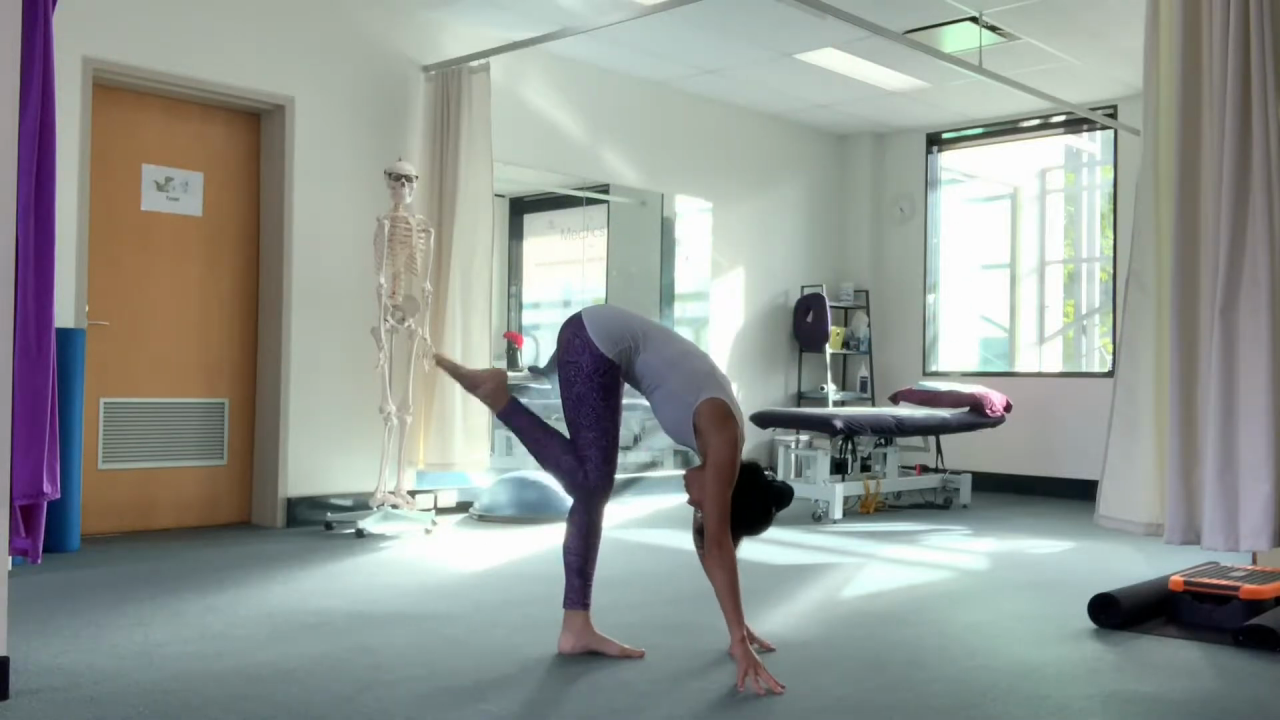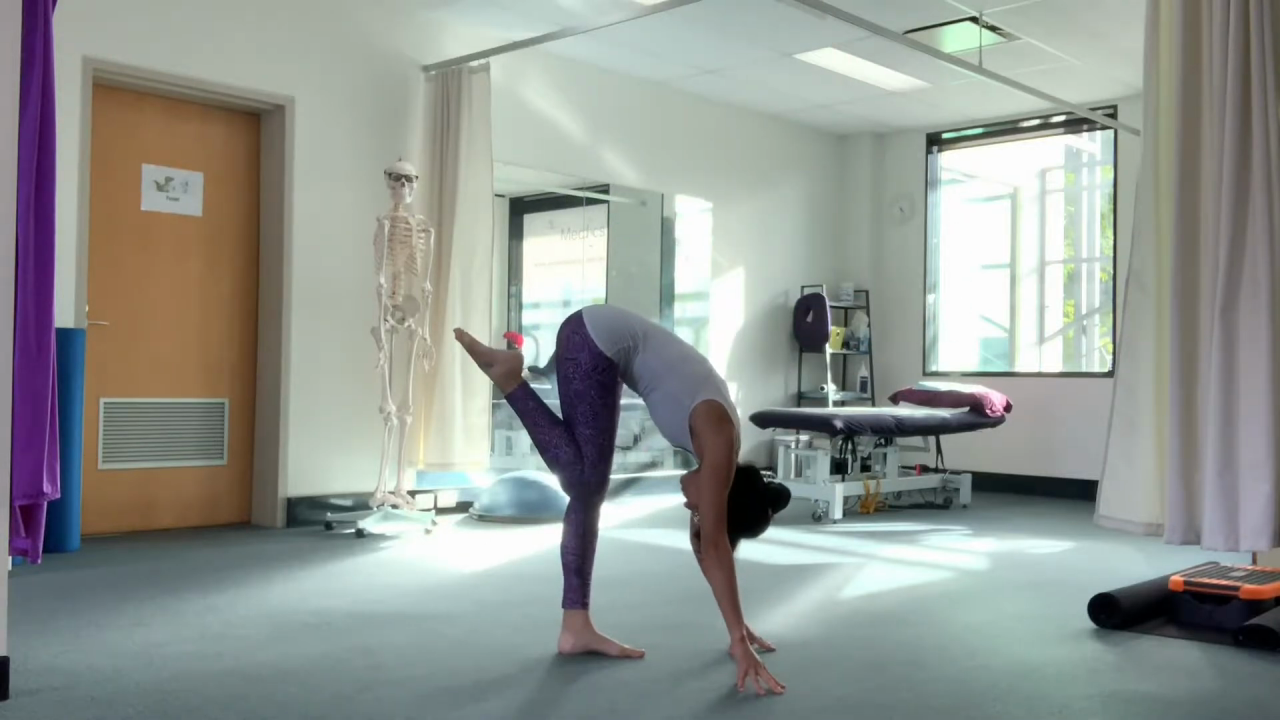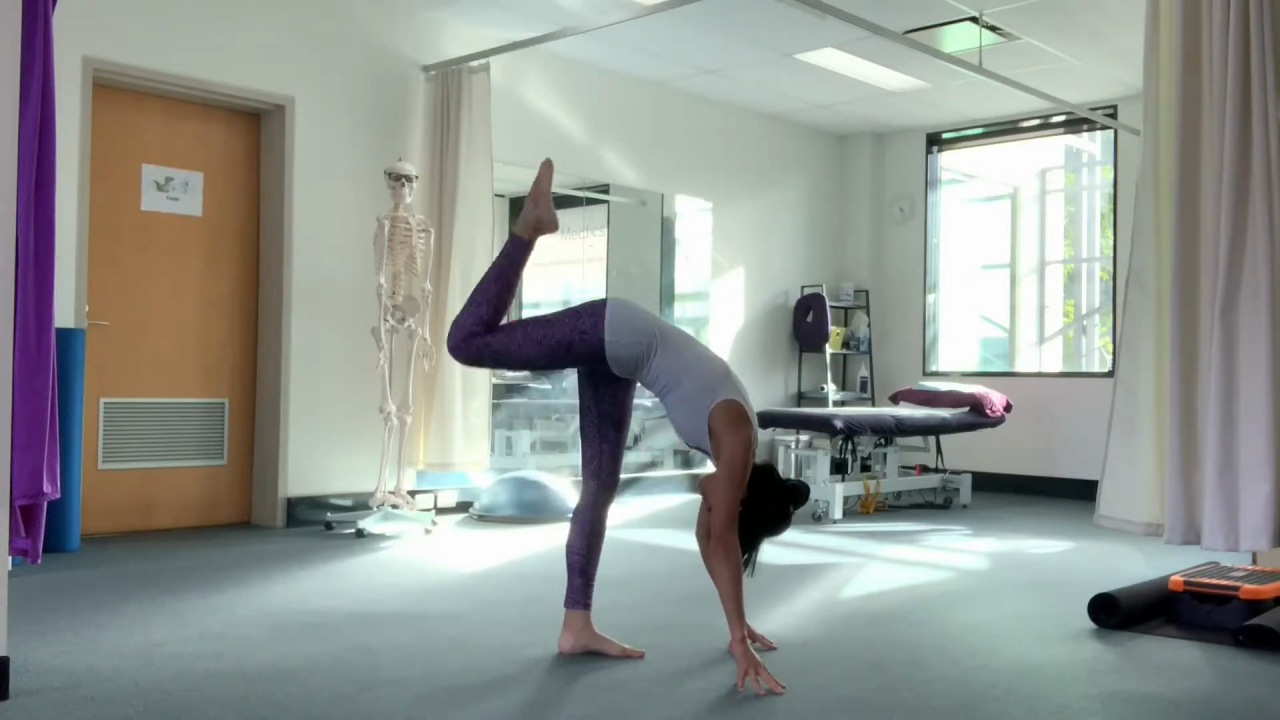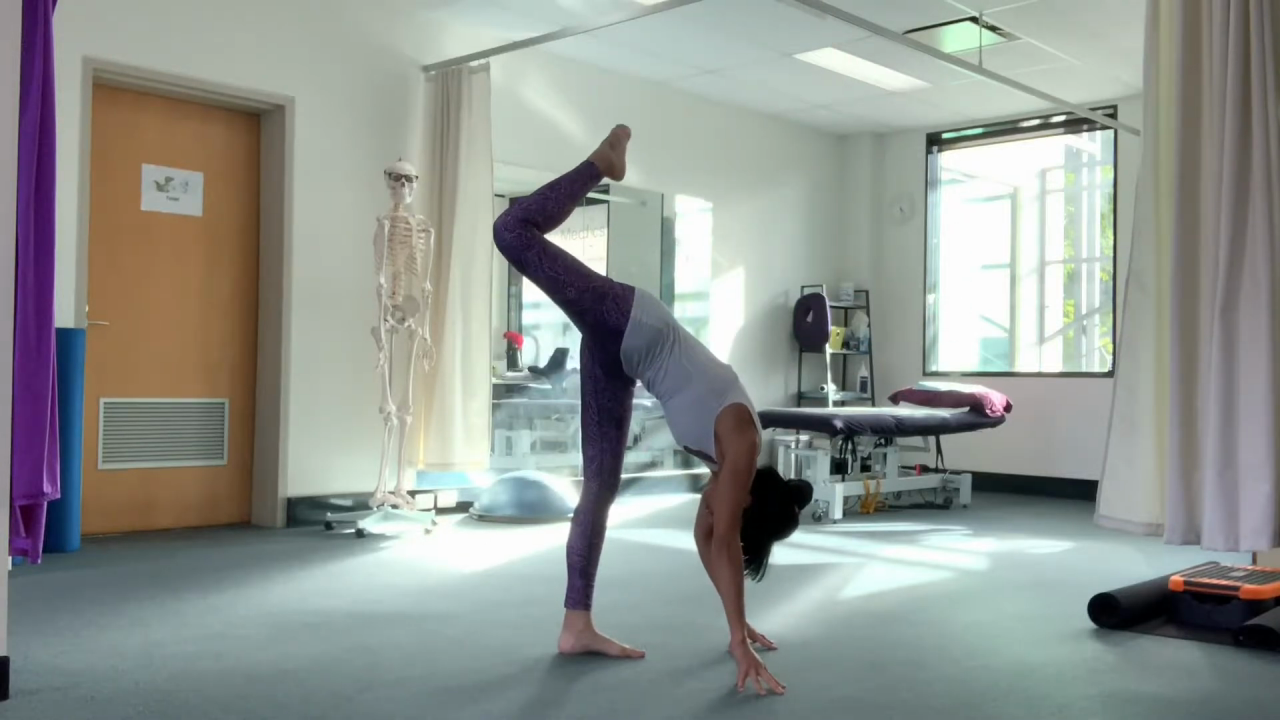
dt=0.5s
person 1, frame 1
left shoulder: (721, 436)
right shoulder: (725, 437)
left elbow: (711, 540)
right elbow: (716, 543)
left wrist: (738, 628)
right wrist: (740, 639)
left hip: (604, 342)
right hip: (596, 337)
left knee: (593, 489)
right knee: (591, 483)
left ankle: (577, 629)
right ankle: (496, 393)
person 1, frame 2
left shoulder: (717, 438)
right shoulder: (719, 438)
left elbow: (708, 542)
right elbow: (713, 544)
left wrist: (737, 628)
right wrist: (740, 640)
left hip: (605, 345)
right hip: (596, 337)
left knee: (589, 490)
right knee: (585, 481)
left ankle: (576, 627)
right ankle: (510, 377)
person 1, frame 3
left shoulder: (731, 441)
right shoulder: (736, 442)
left elbow: (713, 539)
right elbow: (722, 541)
left wrist: (738, 627)
right wrist: (739, 642)
left hip: (615, 350)
right hip: (610, 335)
left knee: (599, 492)
right knee: (468, 343)
left ankle: (576, 628)
person 1, frame 4
left shoulder: (730, 447)
right shoulder: (739, 442)
left elbow: (709, 540)
right elbow: (722, 545)
left wrist: (738, 626)
right wrist: (741, 644)
left hip: (622, 350)
right hip: (626, 328)
left knee: (600, 489)
right knee: (512, 233)
left ankle: (578, 627)
